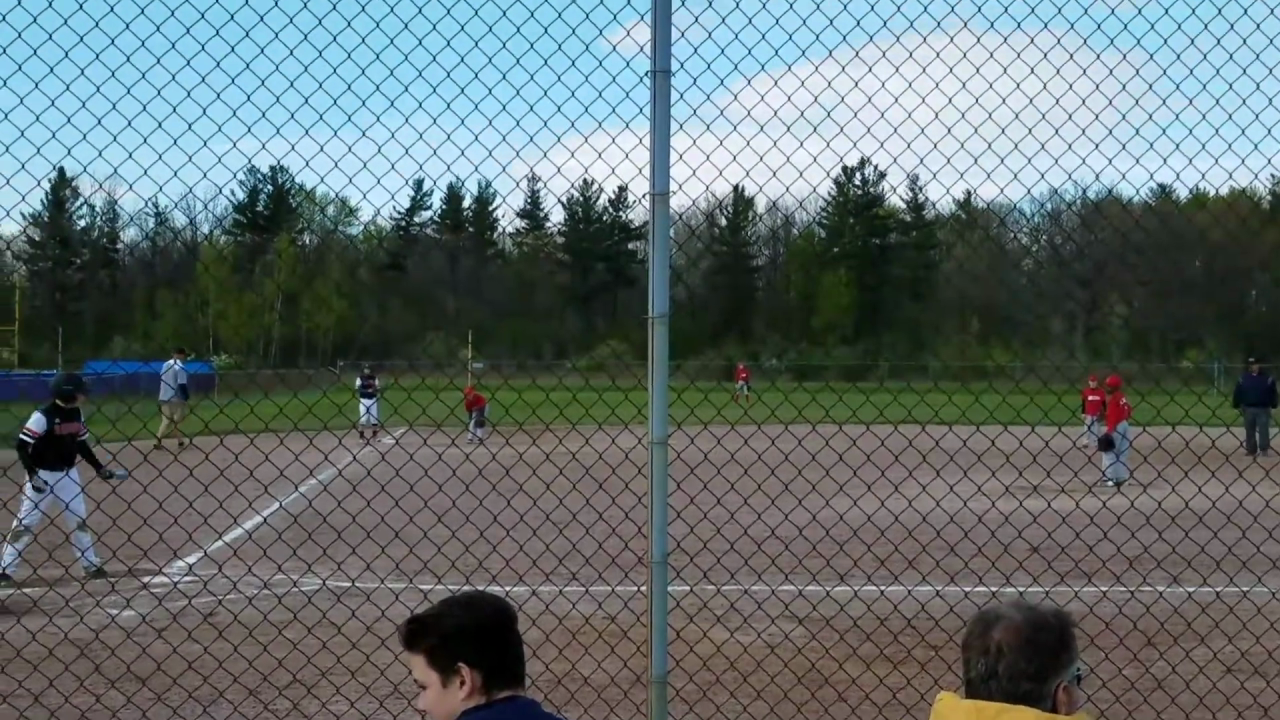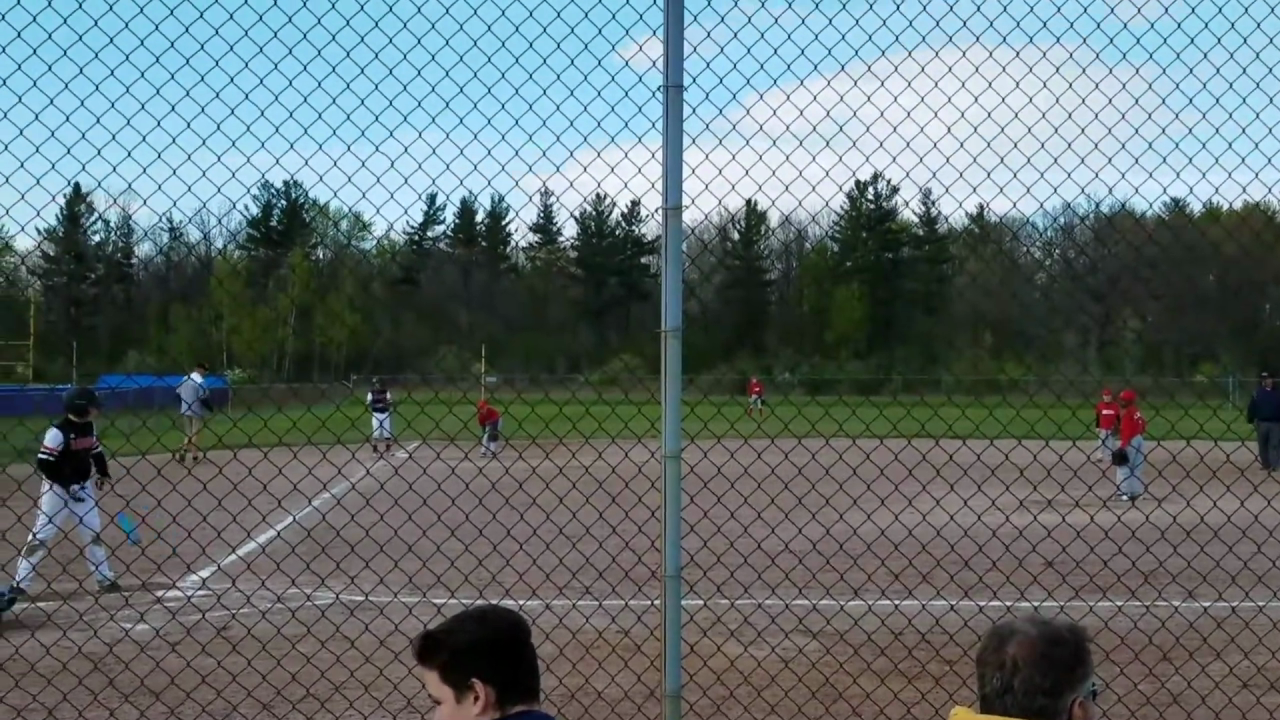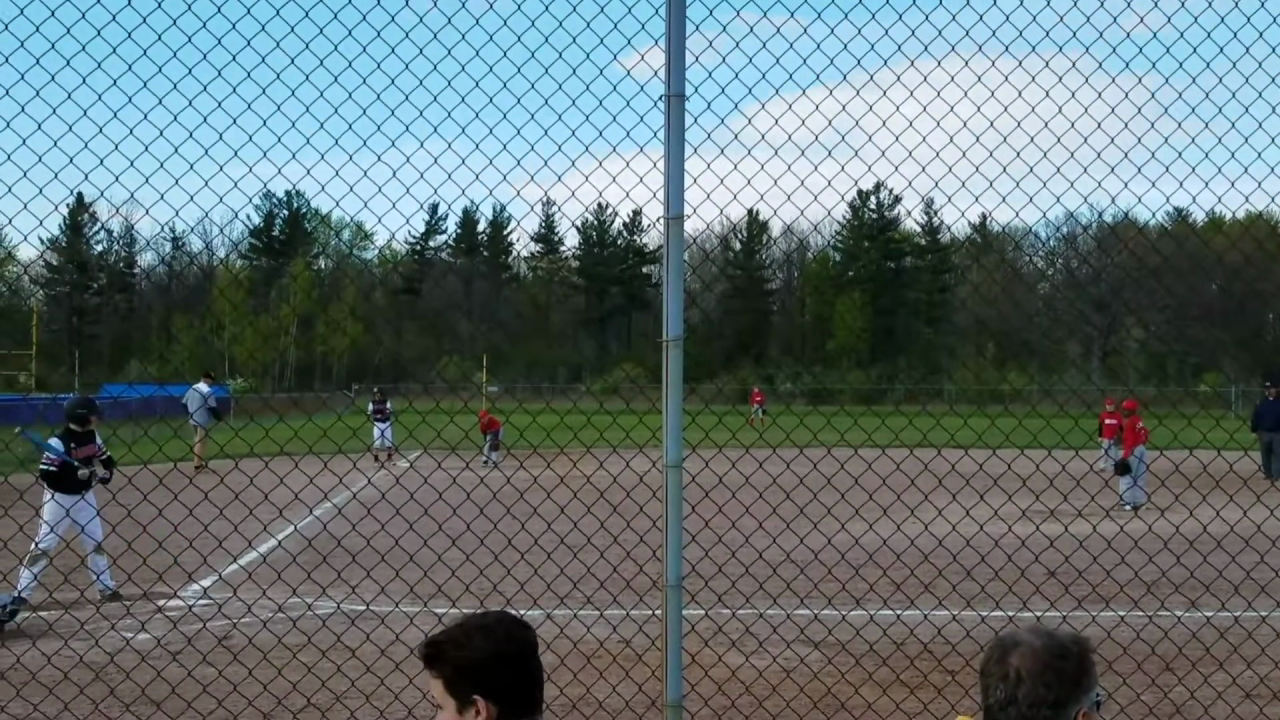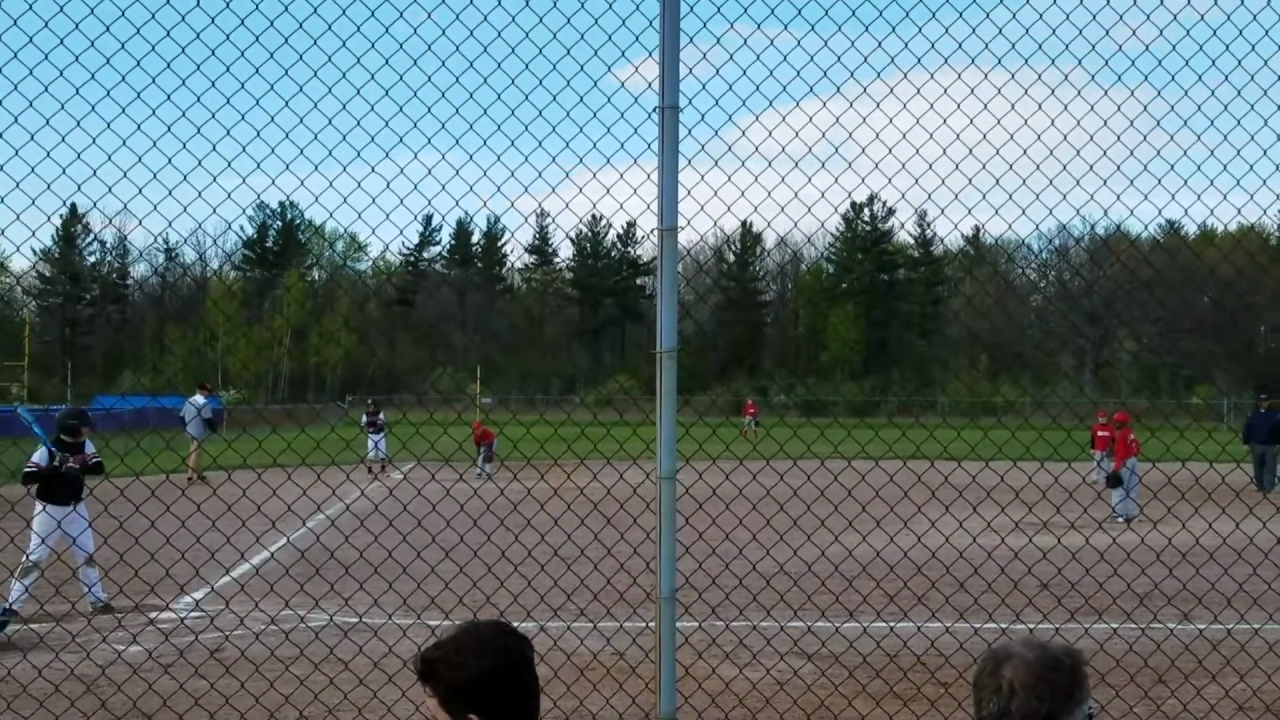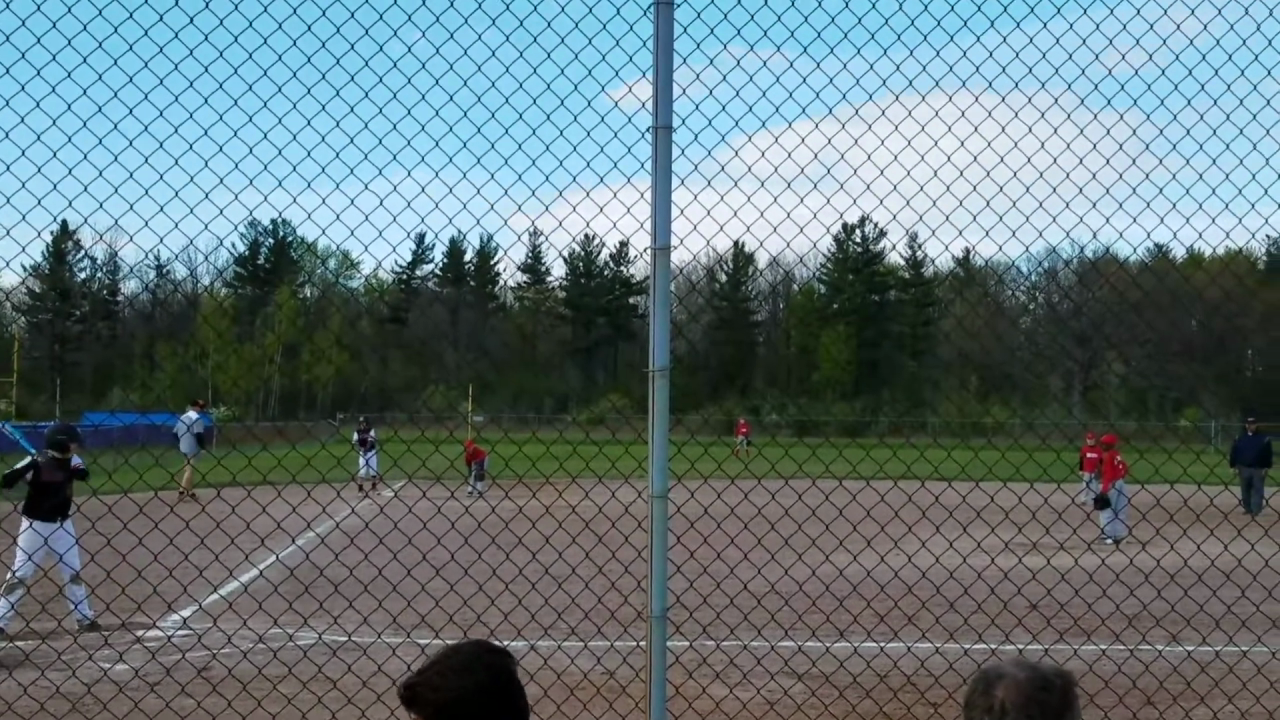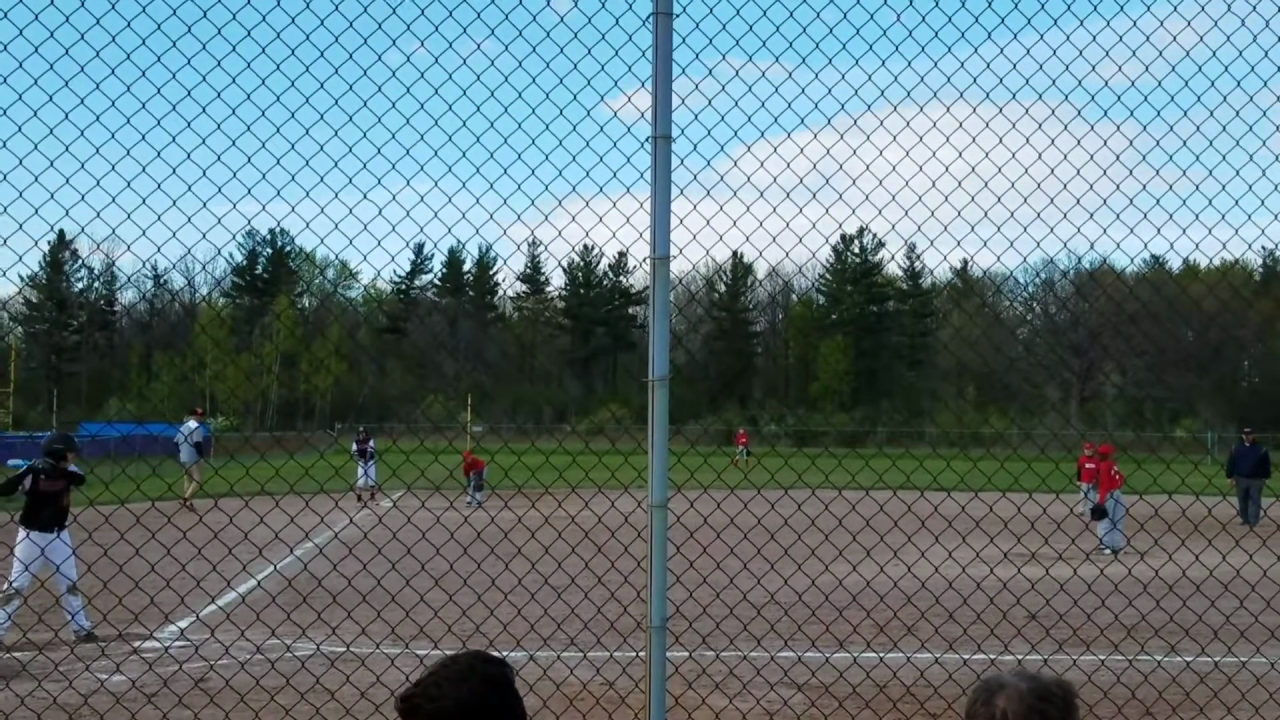
dt=0.2s
person 1, frame 1
left shoulder: (77, 413)
right shoulder: (43, 416)
left elbow: (82, 444)
right elbow: (22, 446)
left wrist: (99, 467)
right wrist: (32, 475)
left hip: (68, 474)
right hip: (42, 475)
left knee: (79, 519)
right knee: (26, 522)
left ankle: (91, 566)
person 1, frame 2
left shoulder: (90, 427)
right shoulder: (58, 431)
left elbow: (97, 454)
right elbow: (43, 464)
left wrist: (102, 474)
right wrist: (66, 487)
left hip: (83, 488)
right hip: (56, 489)
left knee: (94, 532)
right knee: (41, 537)
left ankle: (104, 579)
right ankle: (18, 587)
person 1, frame 3
left shoulder: (93, 435)
right shoulder: (58, 441)
left elbow: (108, 460)
right elbow: (45, 475)
left wrist: (106, 472)
right wrist: (75, 474)
left hip: (85, 497)
right hip: (59, 498)
left knee: (96, 542)
right knee: (44, 546)
left ankle: (106, 588)
right ankle: (20, 596)
person 1, frame 4
left shoulder: (85, 445)
right shoulder: (48, 449)
left elbow: (100, 468)
right elbow: (26, 478)
left wrist: (77, 467)
right wrist: (54, 467)
left hip: (76, 508)
right hip: (49, 510)
left knee: (86, 555)
right knee: (35, 558)
left ankle: (98, 601)
person 1, frame 5
left shoulder: (71, 460)
right shoulder: (35, 461)
left elbow: (84, 474)
left wrist: (57, 465)
right wrist: (34, 463)
left hip: (62, 524)
right hip: (36, 525)
left knee: (73, 572)
right knee: (20, 575)
left ankle: (85, 619)
person 1, frame 6
left shoulder: (67, 470)
right shoulder: (33, 473)
left elbow: (81, 479)
left wrist: (53, 468)
right wrist: (31, 469)
left hip: (59, 535)
right hip: (32, 536)
left knee: (70, 582)
left ankle: (82, 629)
